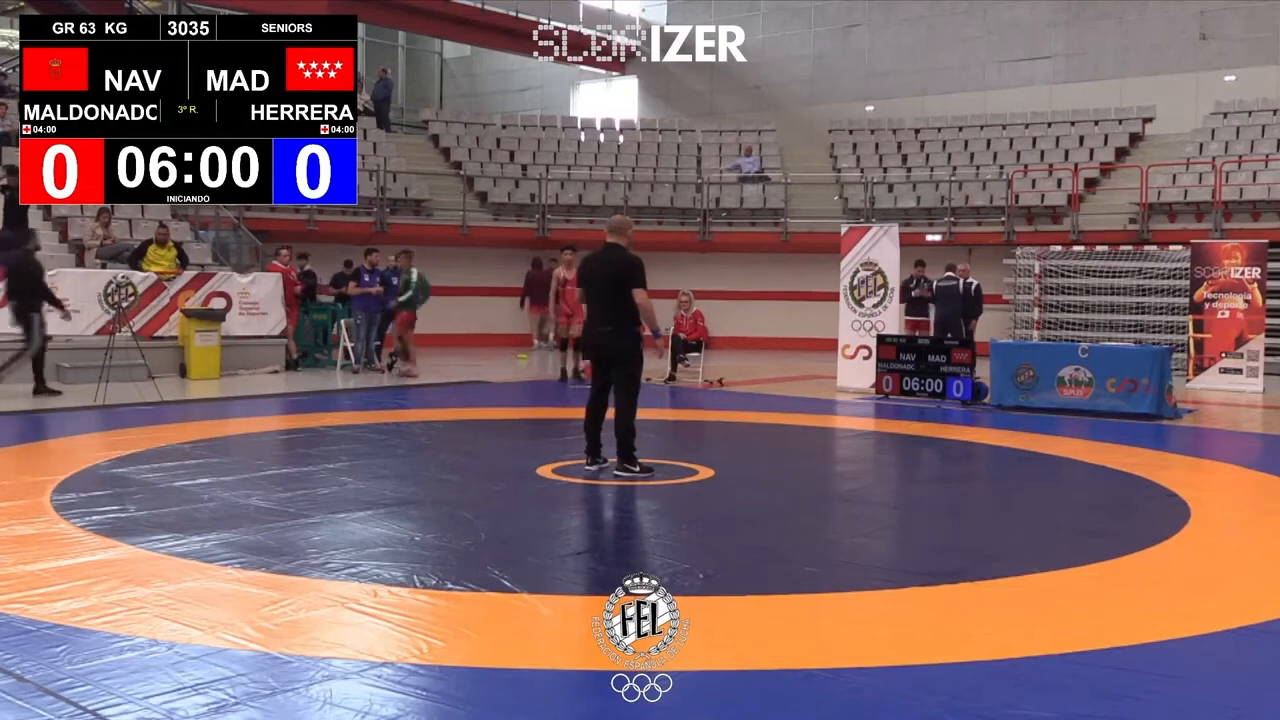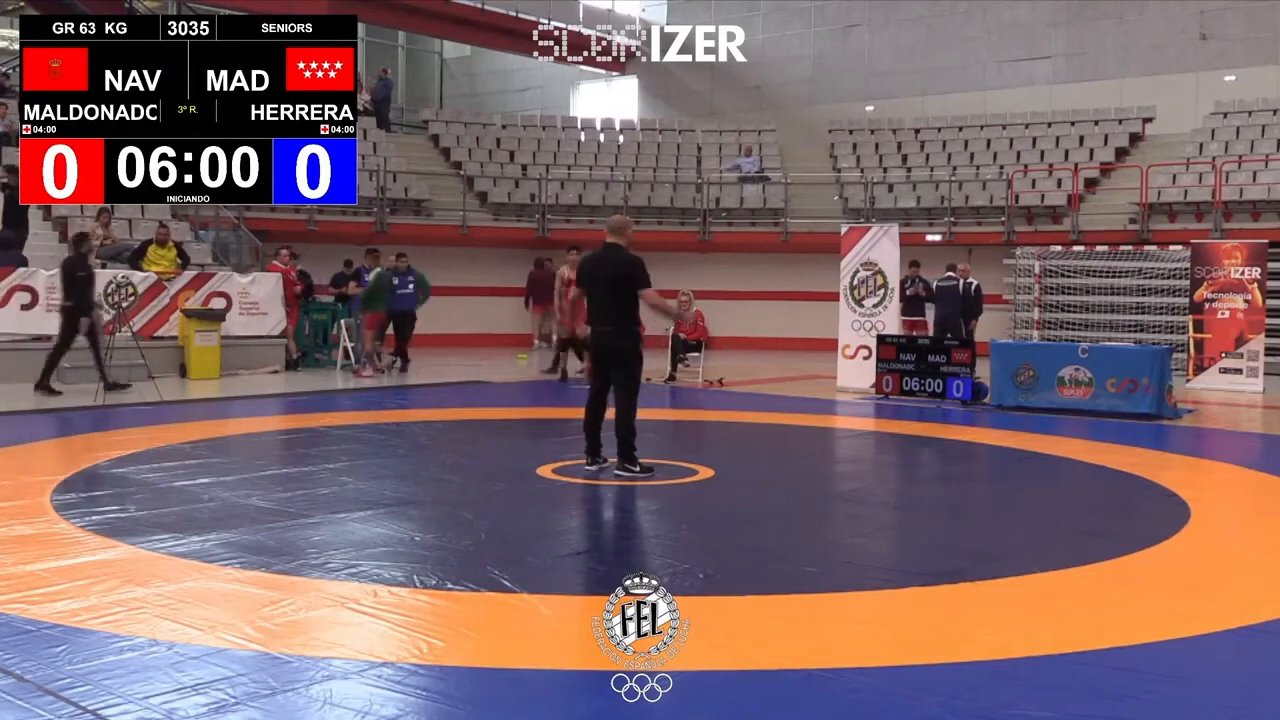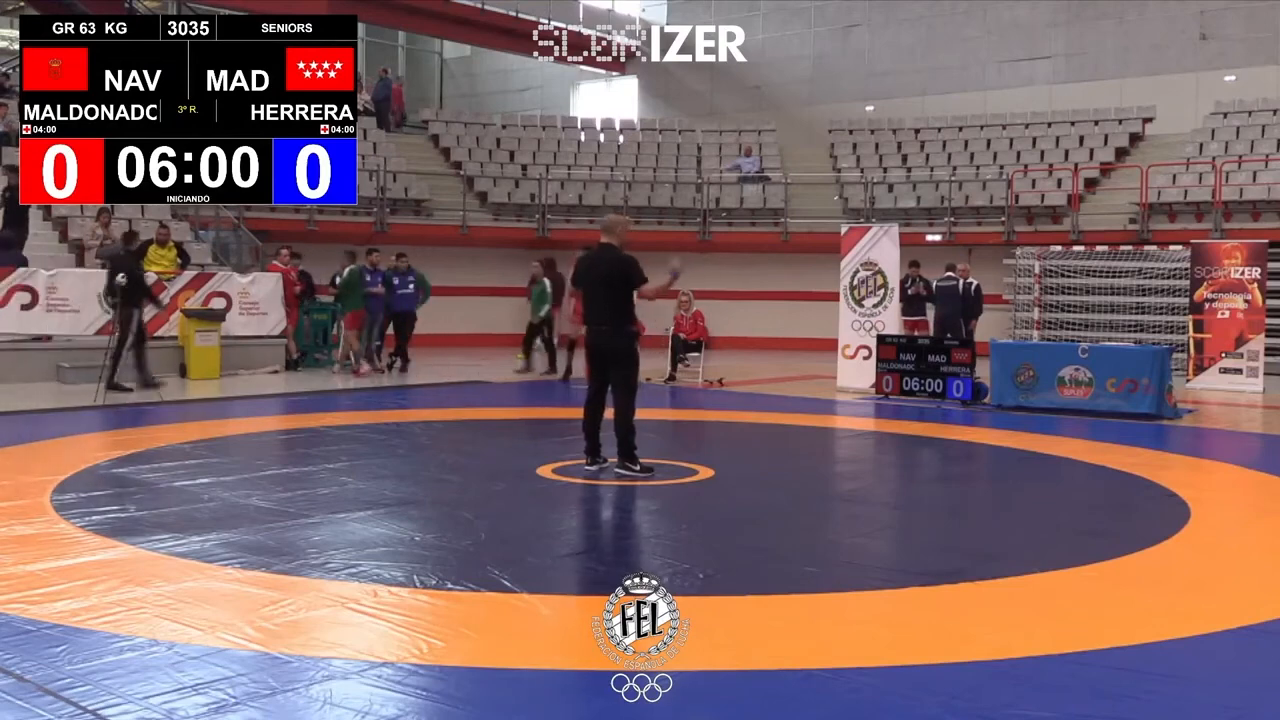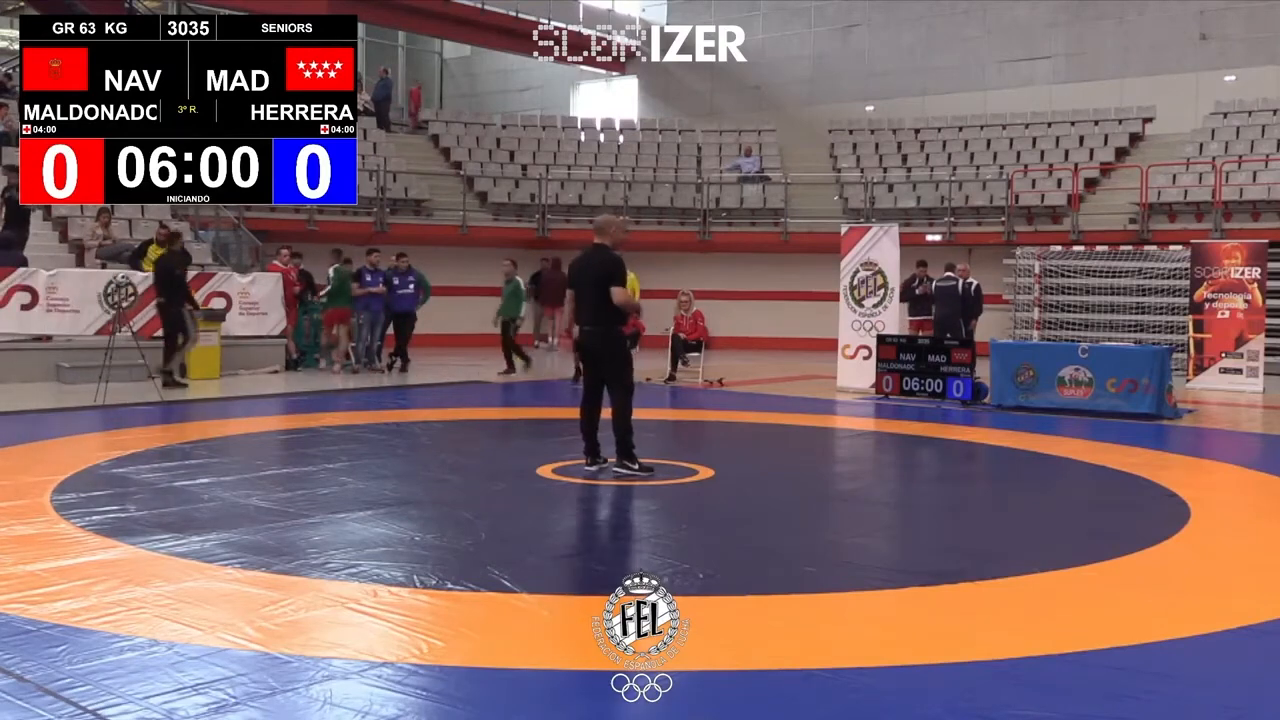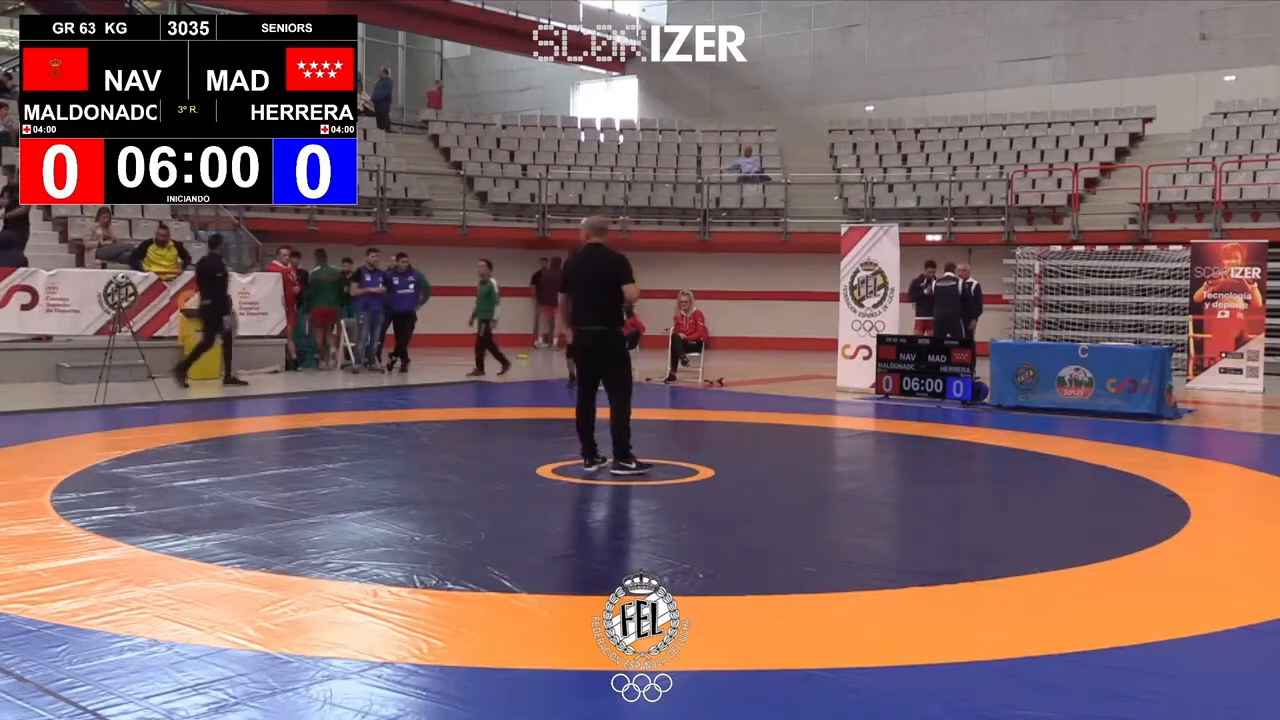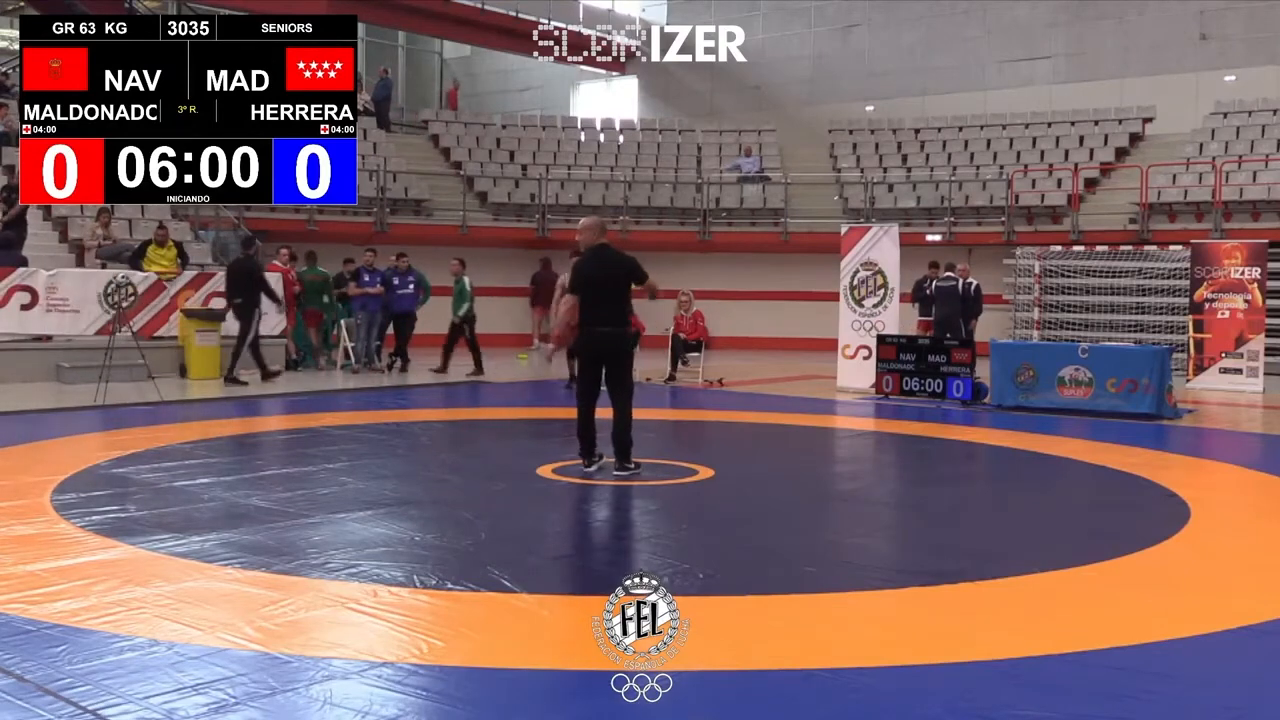
dt=0.4s
person 1, frame 1
left shoulder: (588, 262)
right shoulder: (631, 262)
left elbow: (581, 298)
right elbow: (640, 300)
right wrist: (656, 333)
left hip: (597, 336)
right hip: (624, 337)
left knee: (597, 395)
right knee: (625, 398)
left ankle: (593, 455)
right ankle: (626, 460)
person 1, frame 2
left shoulder: (588, 262)
right shoulder: (632, 262)
left elbow: (575, 297)
right elbow: (650, 299)
right wrist: (678, 315)
left hip: (597, 336)
right hip: (624, 337)
left knee: (597, 395)
right knee: (625, 398)
left ankle: (592, 455)
right ankle: (626, 460)
person 1, frame 3
left shoulder: (583, 262)
right shoulder: (624, 261)
left elbow: (575, 290)
right elbow: (648, 292)
right wrist: (673, 277)
left hip: (594, 336)
right hip: (620, 337)
left knee: (595, 394)
right knee: (623, 397)
left ankle: (592, 455)
right ankle: (626, 458)
person 1, frame 4
left shoulder: (577, 263)
right shoulder: (613, 261)
left elbow: (570, 300)
right elbow: (619, 299)
right wrist: (636, 306)
left hip: (586, 336)
right hip: (609, 336)
left knee: (591, 395)
right knee: (620, 396)
left ankle: (591, 455)
right ankle: (625, 457)
person 1, frame 5
left shoulder: (572, 264)
right shoulder: (617, 260)
left elbow: (563, 303)
right elbow: (632, 296)
left wrist: (569, 329)
right wrist: (619, 301)
left hip: (582, 336)
right hip: (609, 336)
left knee: (585, 396)
right knee: (619, 396)
left ankle: (589, 456)
right ankle: (622, 458)
person 1, frame 6
left shoulder: (582, 265)
right shoulder: (626, 261)
right elbow: (651, 288)
right wrist: (654, 293)
left hip: (589, 337)
right hip: (619, 337)
left knee: (586, 398)
right knee: (622, 400)
left ankle: (588, 456)
right ankle: (623, 459)
